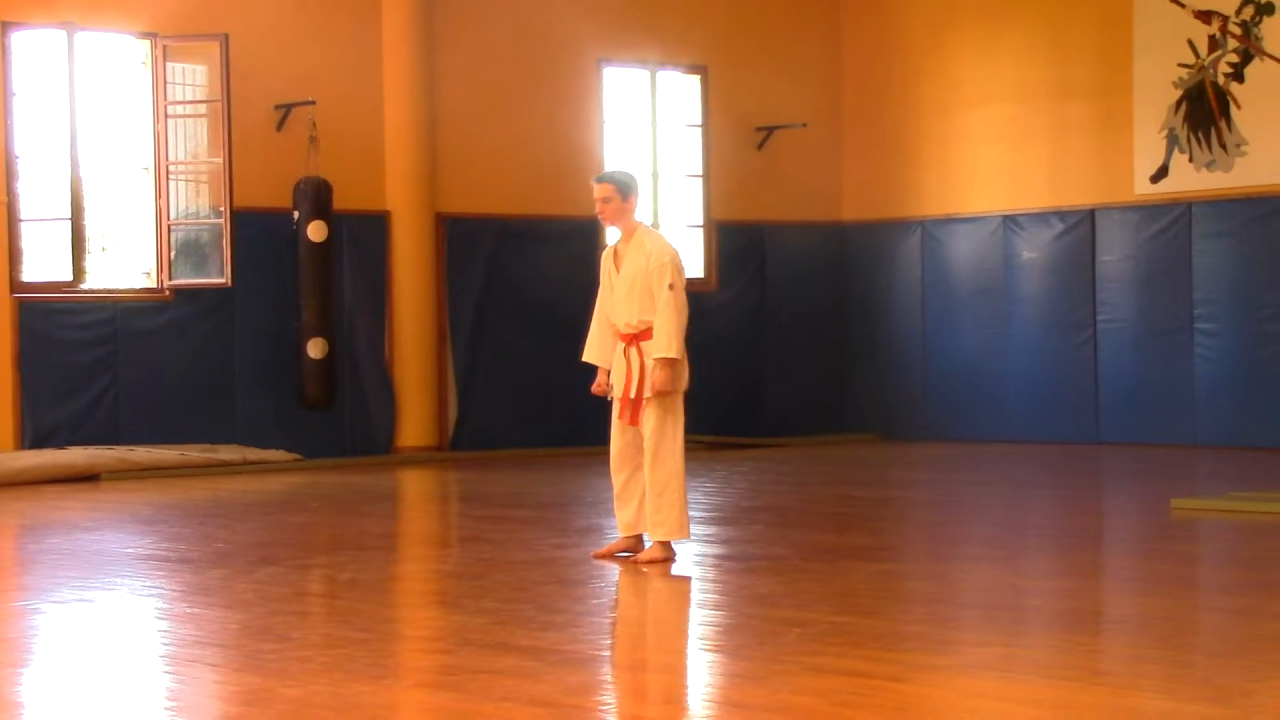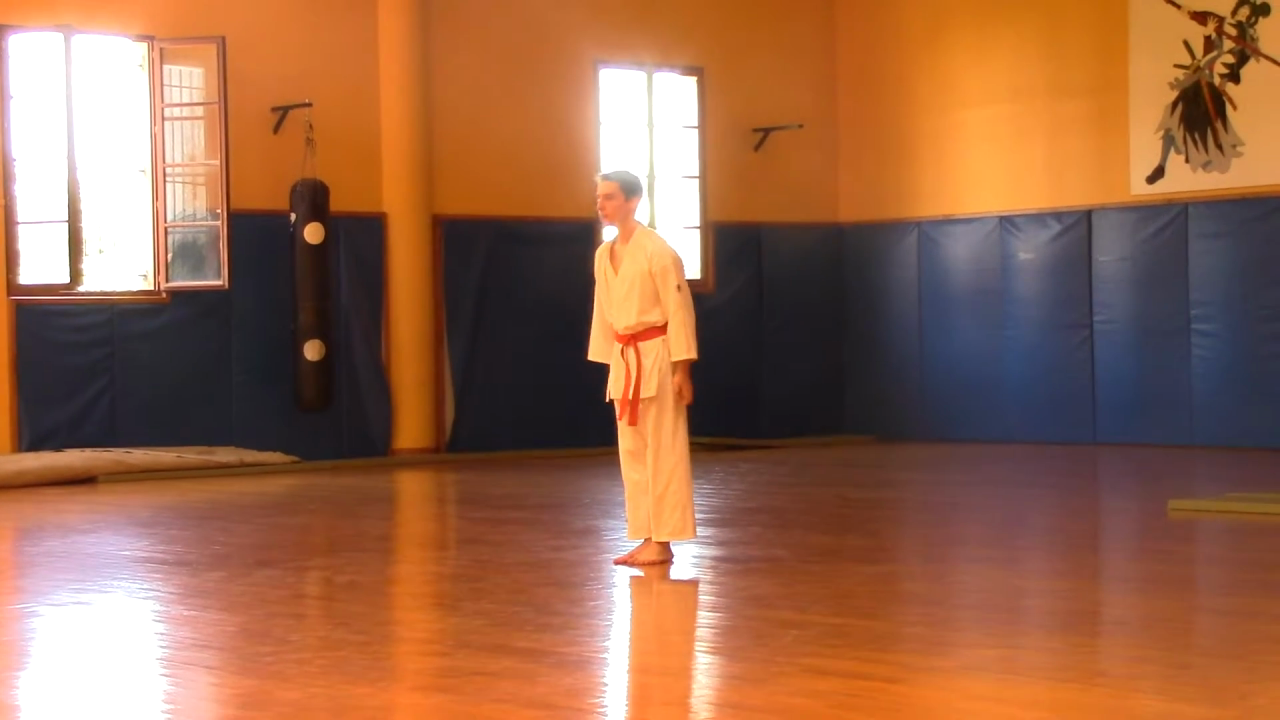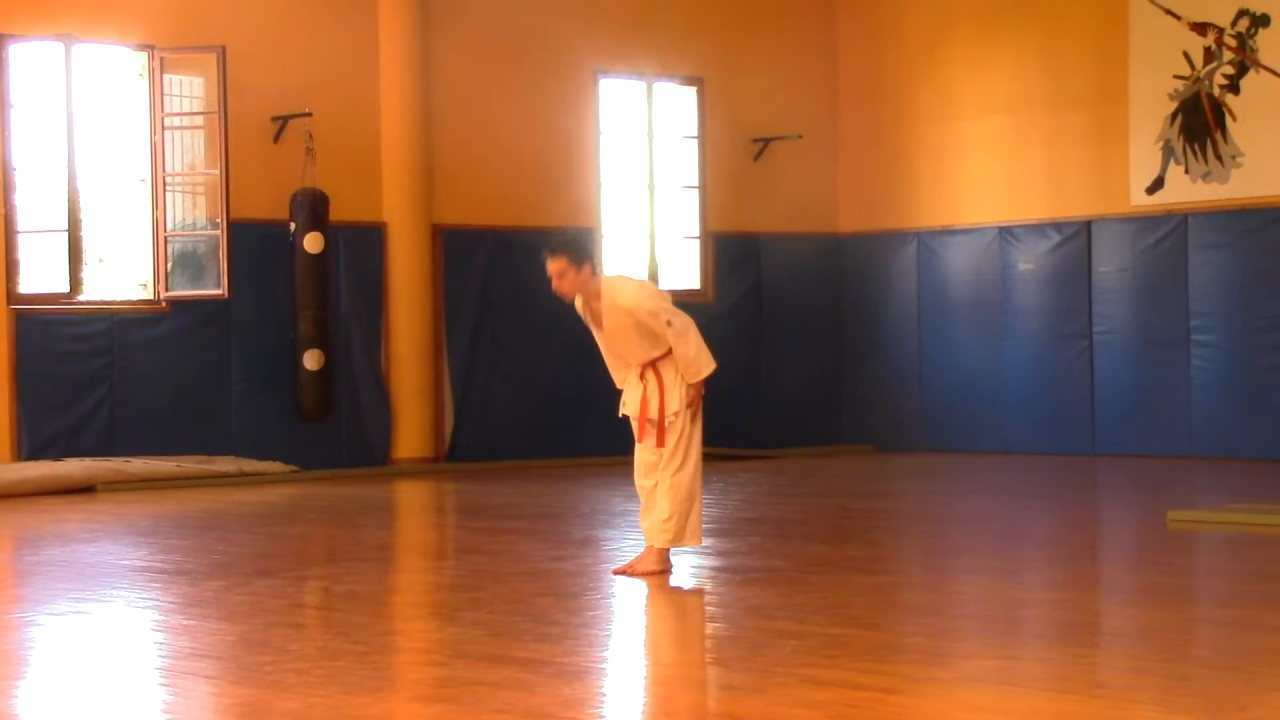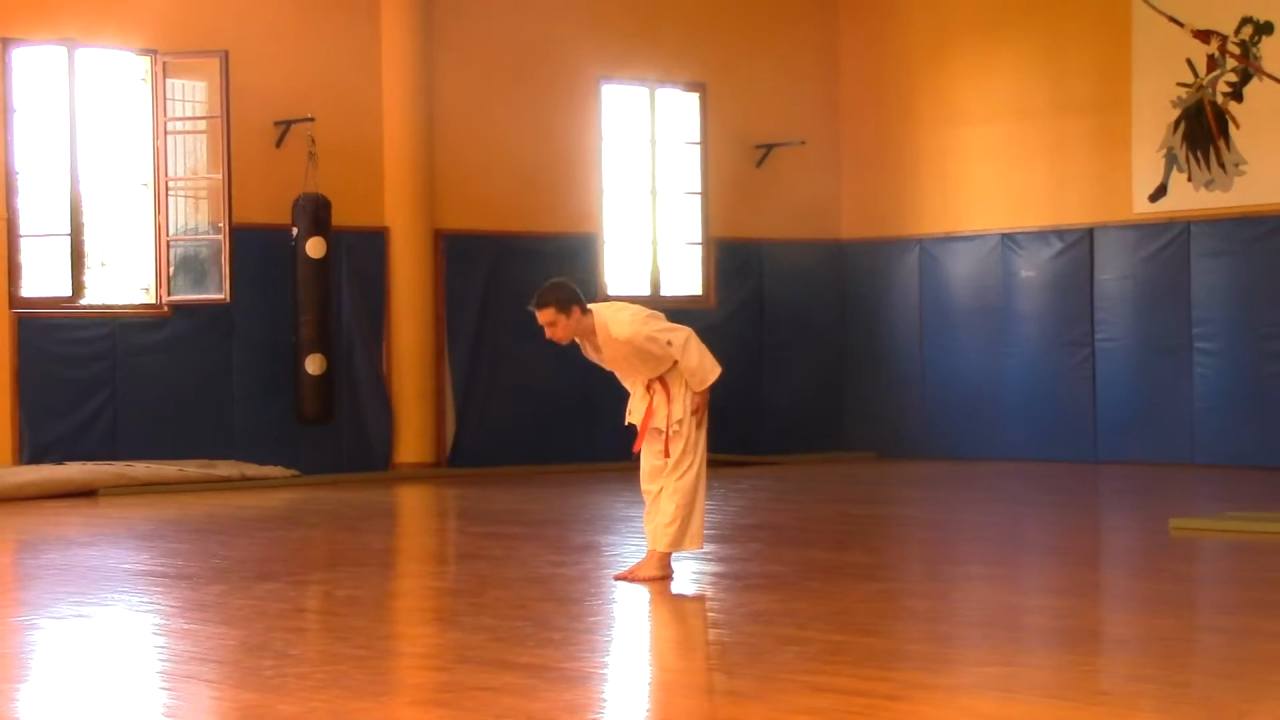
dt=0.4s
person 1, frame 1
left shoulder: (658, 250)
right shoulder: (610, 255)
left elbow: (672, 311)
left wrist: (664, 365)
right wrist: (602, 368)
left hip: (656, 359)
right hip: (626, 359)
left knee: (660, 453)
right knee: (623, 453)
left ankle: (663, 540)
right ankle: (631, 533)
person 1, frame 2
left shoulder: (657, 251)
right shoulder: (603, 254)
left elbow: (679, 310)
left wrist: (682, 368)
right wrist: (611, 365)
left hip: (655, 358)
right hip: (624, 360)
left knee: (662, 453)
right knee: (632, 455)
left ankle: (662, 542)
right ankle: (647, 538)
person 1, frame 3
left shoulder: (633, 296)
right shoulder: (582, 304)
left elbow: (682, 332)
left wrist: (695, 383)
right wrist: (630, 386)
left hip: (672, 378)
right hip: (642, 381)
left knee: (673, 466)
right knee: (647, 469)
left ankle: (661, 551)
right ankle: (653, 547)
person 1, frame 4
left shoulder: (625, 326)
right shoulder: (583, 333)
left elbow: (684, 342)
left wrist: (701, 390)
right wrist: (641, 394)
left hip: (680, 387)
right hip: (649, 391)
left knee: (678, 472)
right knee: (653, 476)
left ankle: (660, 558)
right ankle: (655, 556)
person 2, frame 1
left shoulder: (1251, 36)
right shoulder: (1224, 22)
left hip: (1218, 85)
right hip: (1202, 79)
right knee: (1180, 117)
right ankle: (1165, 165)
person 2, frame 2
left shoulder: (1246, 37)
right shoulder: (1220, 23)
left hip: (1213, 86)
right hip: (1198, 81)
right knee: (1176, 117)
right ankle: (1161, 166)
person 2, frame 3
left shoulder: (1246, 48)
right shoulder: (1219, 33)
left hip: (1213, 97)
right hip: (1197, 91)
left knee: (1209, 134)
right knee: (1175, 128)
right ankle: (1161, 176)
person 2, frame 4
left shoulder: (1249, 56)
right shoulder: (1222, 42)
left hip: (1216, 106)
right hip: (1201, 98)
right knee: (1178, 136)
right ankle: (1164, 184)
